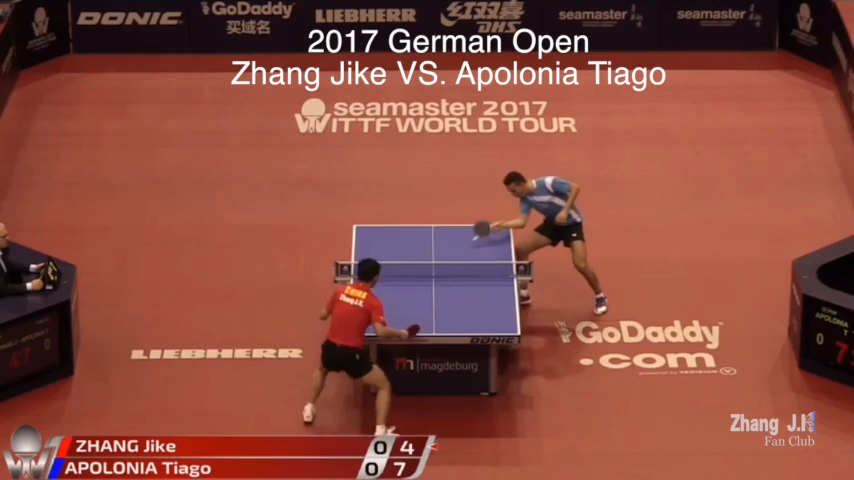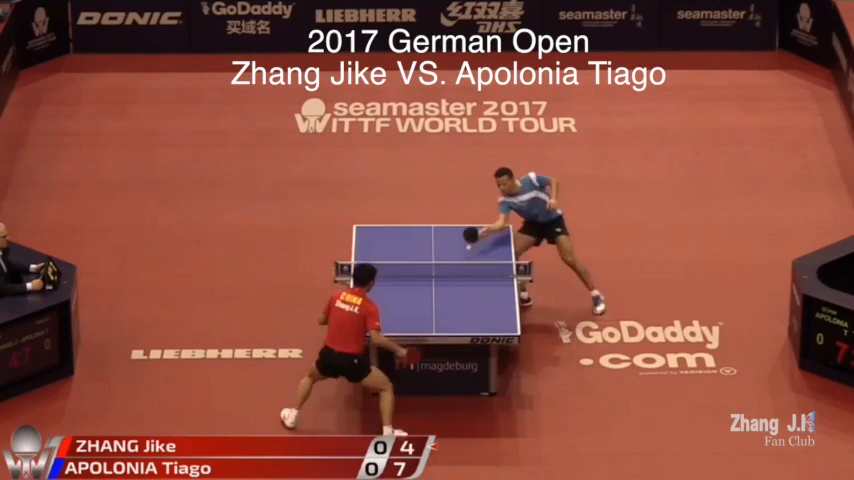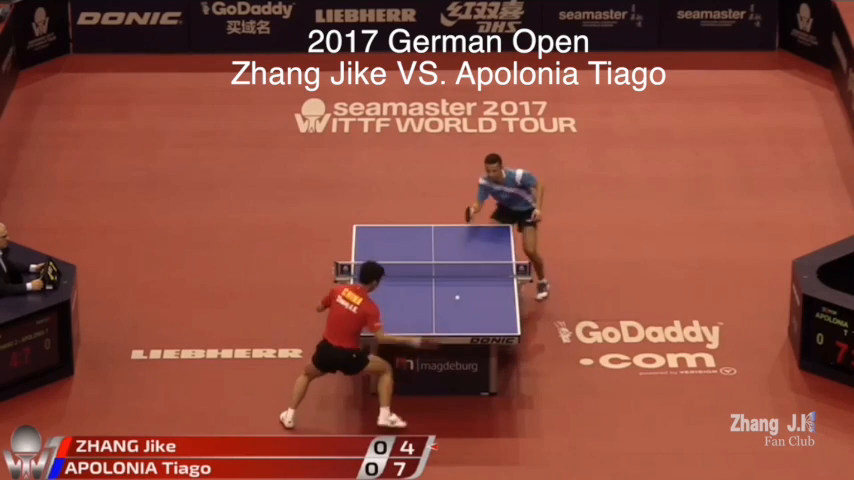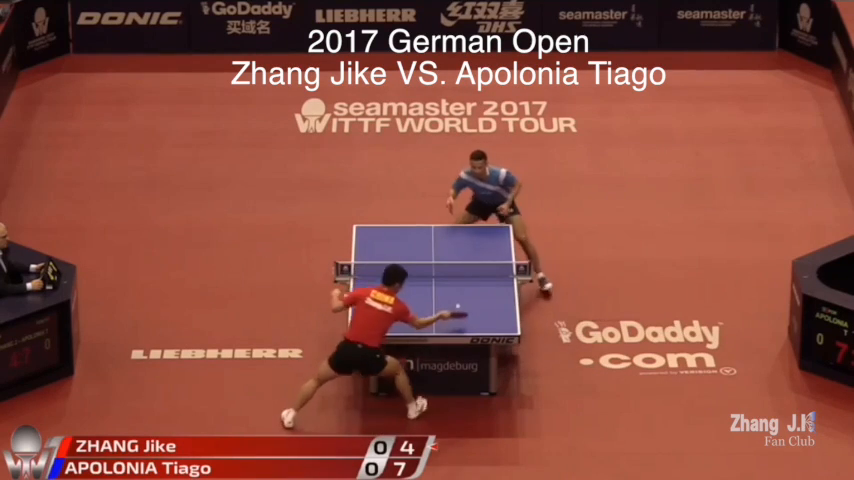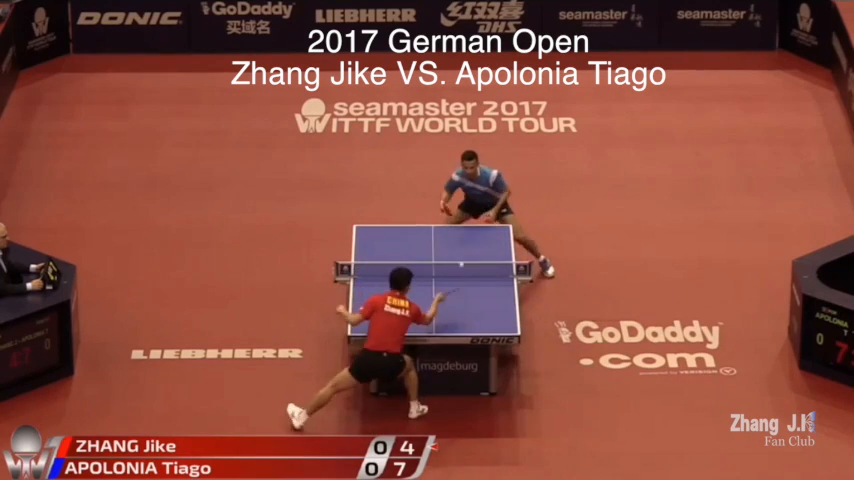
dt=0.2s
person 1, frame 1
left shoulder: (340, 291)
right shoulder: (373, 302)
left elbow: (323, 316)
right elbow: (381, 331)
right wrist: (400, 333)
left hip: (330, 348)
right hip: (352, 354)
left knee: (321, 370)
right knee: (384, 386)
left ankle: (309, 410)
right ankle: (381, 430)
person 1, frame 2
left shoulder: (336, 297)
right shoulder: (369, 307)
left elbow: (322, 321)
right elbow: (376, 339)
right wrist: (397, 349)
left hip: (329, 355)
right hip: (352, 360)
left knee: (310, 377)
right knee: (386, 387)
left ankle: (292, 416)
right ankle: (388, 431)
person 1, frame 3
left shoulder: (338, 290)
right shoulder: (369, 307)
left elbow: (319, 308)
right elbow: (381, 338)
right wrist: (409, 341)
left hip: (326, 350)
right hip: (348, 355)
left knee: (306, 376)
right knee: (386, 370)
left ankle: (290, 416)
right ankle: (385, 415)
person 1, frame 4
left shoulder: (363, 293)
right shoulder: (399, 306)
left elbow: (335, 307)
right elbow: (419, 324)
left wrist: (335, 295)
right wrist: (439, 316)
left hip: (348, 350)
right hip: (370, 355)
left knee: (317, 380)
right knee: (399, 369)
left ankle: (291, 415)
right ankle: (412, 407)
person 1, frame 5
left shoulder: (376, 300)
right shoulder: (412, 308)
left elbow: (353, 321)
right elbow: (427, 320)
left wrist: (342, 310)
right wrist: (436, 302)
left hip: (368, 358)
right hip: (391, 362)
left knee: (333, 387)
right knee: (409, 365)
left ankle: (301, 416)
right ankle: (415, 407)
person 2, frame 1
left shoulder: (548, 183)
right shoulder: (525, 198)
left elbow: (575, 188)
right elbow: (522, 221)
left wrist: (565, 210)
right wrist: (501, 224)
left hip: (571, 223)
right hip: (552, 224)
left knee: (581, 265)
right knee: (520, 250)
left ankle: (600, 297)
right ankle: (523, 294)
person 2, frame 2
left shoulder: (531, 180)
right shoulder: (505, 200)
left elbow: (552, 181)
right elbow: (501, 223)
left wrist: (553, 198)
right wrist: (486, 230)
left hip: (553, 220)
right hip: (533, 224)
left knee: (569, 259)
left ankle: (596, 295)
right ankle: (523, 296)
person 2, frame 3
left shoulder: (518, 176)
right shoulder: (484, 182)
left elbow: (538, 185)
right elbow: (479, 204)
left wrist: (538, 208)
right wrist: (473, 210)
left hip: (526, 210)
right hip: (505, 209)
left knee: (530, 250)
left ankle: (542, 283)
person 2, frame 4
left shoulder: (501, 174)
right shoulder: (465, 176)
left elbow: (517, 185)
right elbow: (454, 190)
left wrist: (508, 203)
right wrist: (451, 198)
left hip: (503, 203)
right hip: (481, 203)
left knee: (522, 238)
left ankle: (540, 277)
person 2, frame 5
left shoulder: (492, 175)
right shoulder: (457, 177)
left elbow: (506, 192)
right elbow: (447, 192)
left wrist: (495, 210)
right wrist: (443, 202)
left hip: (497, 202)
right hip: (473, 202)
left knee: (520, 237)
left ankle: (542, 260)
